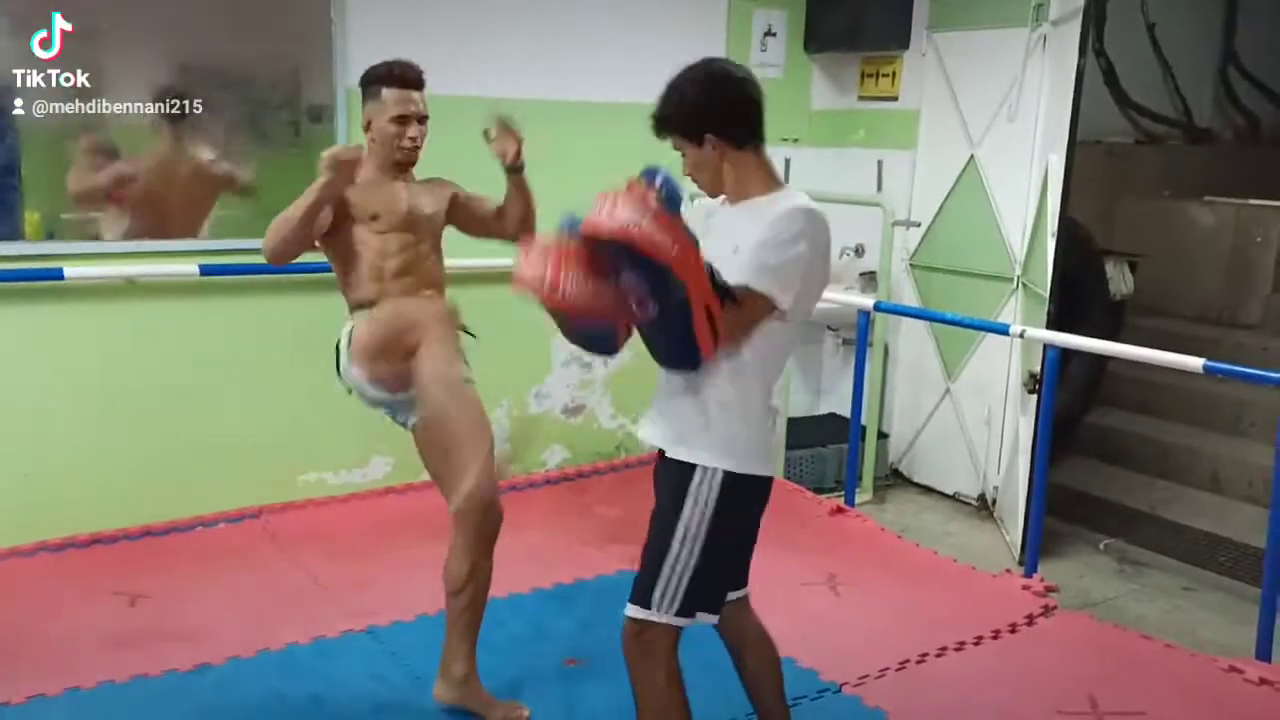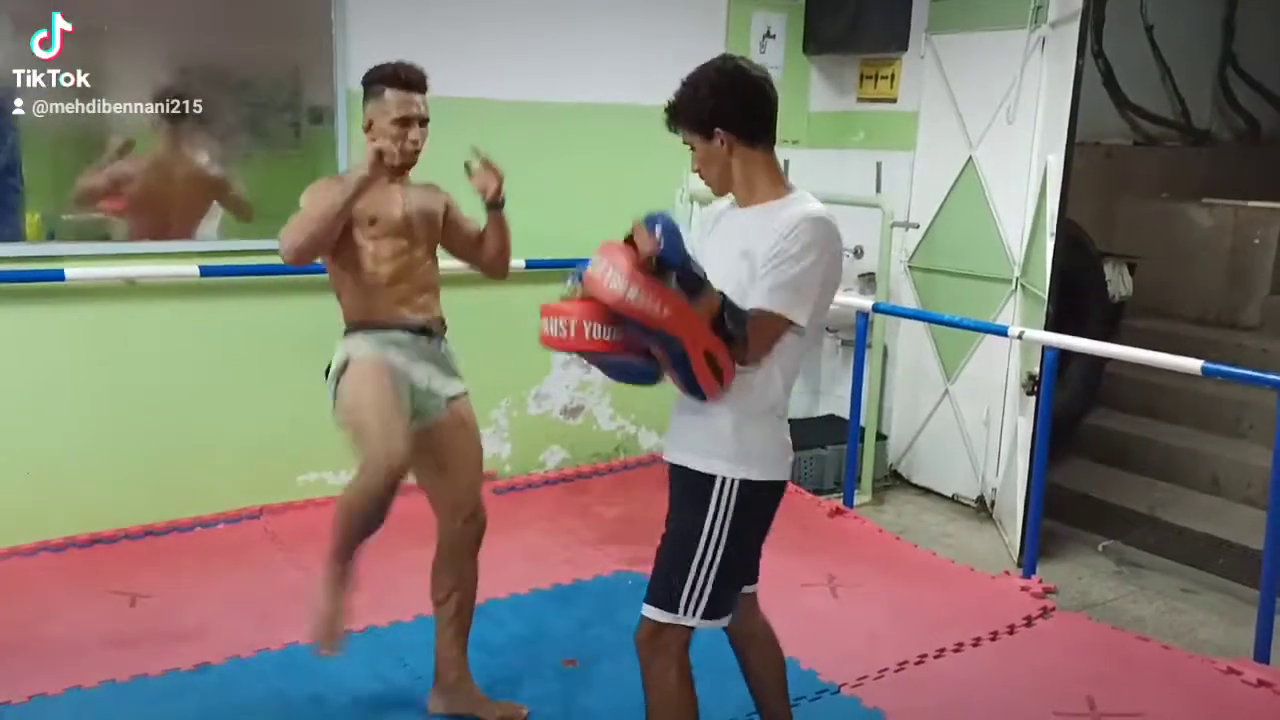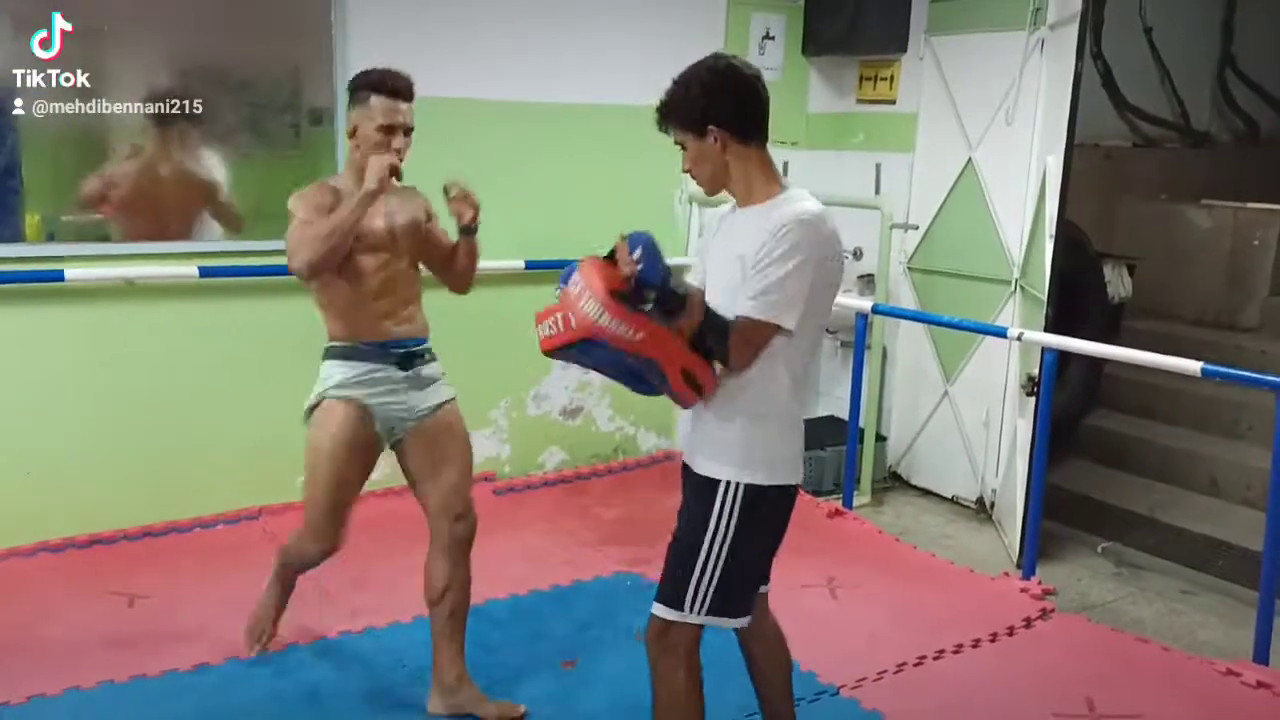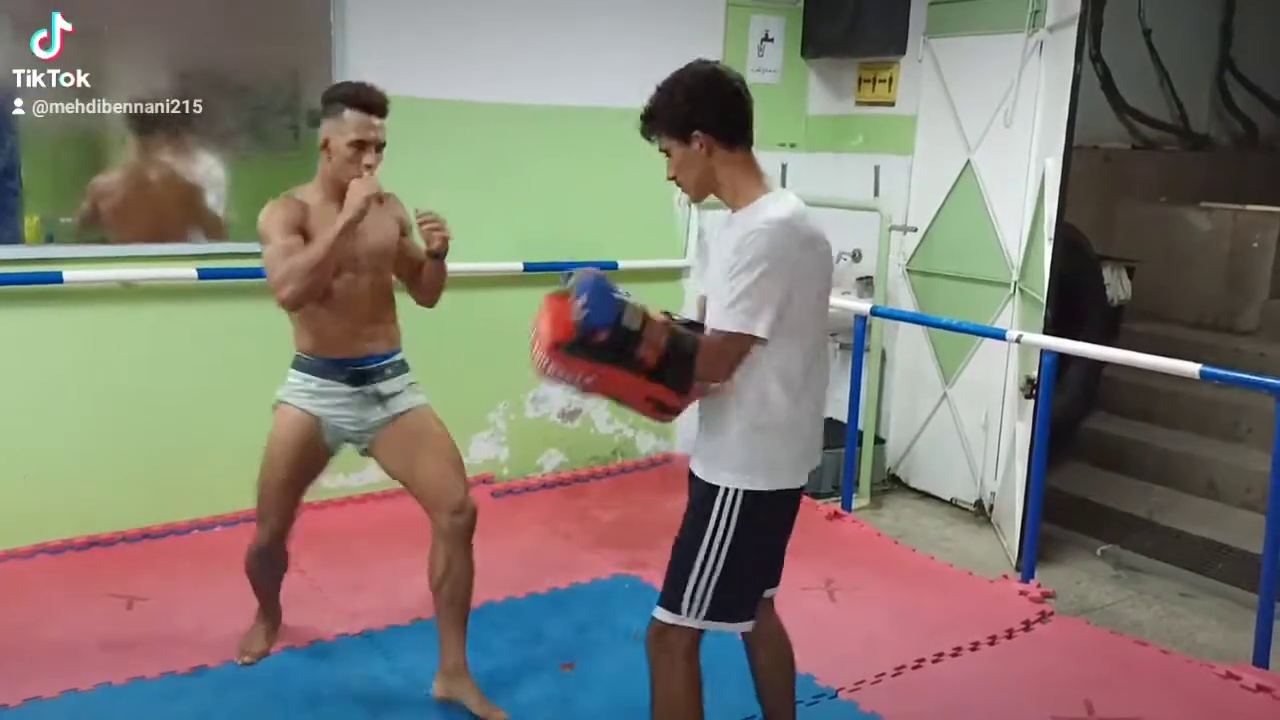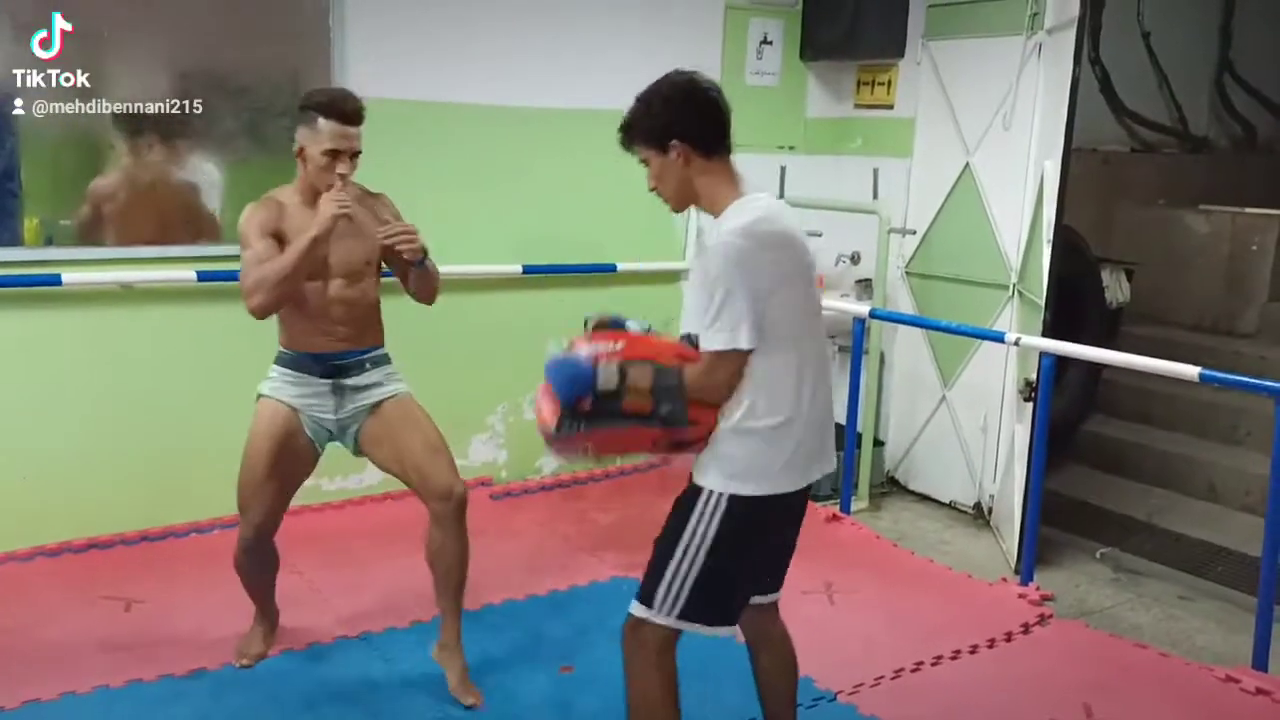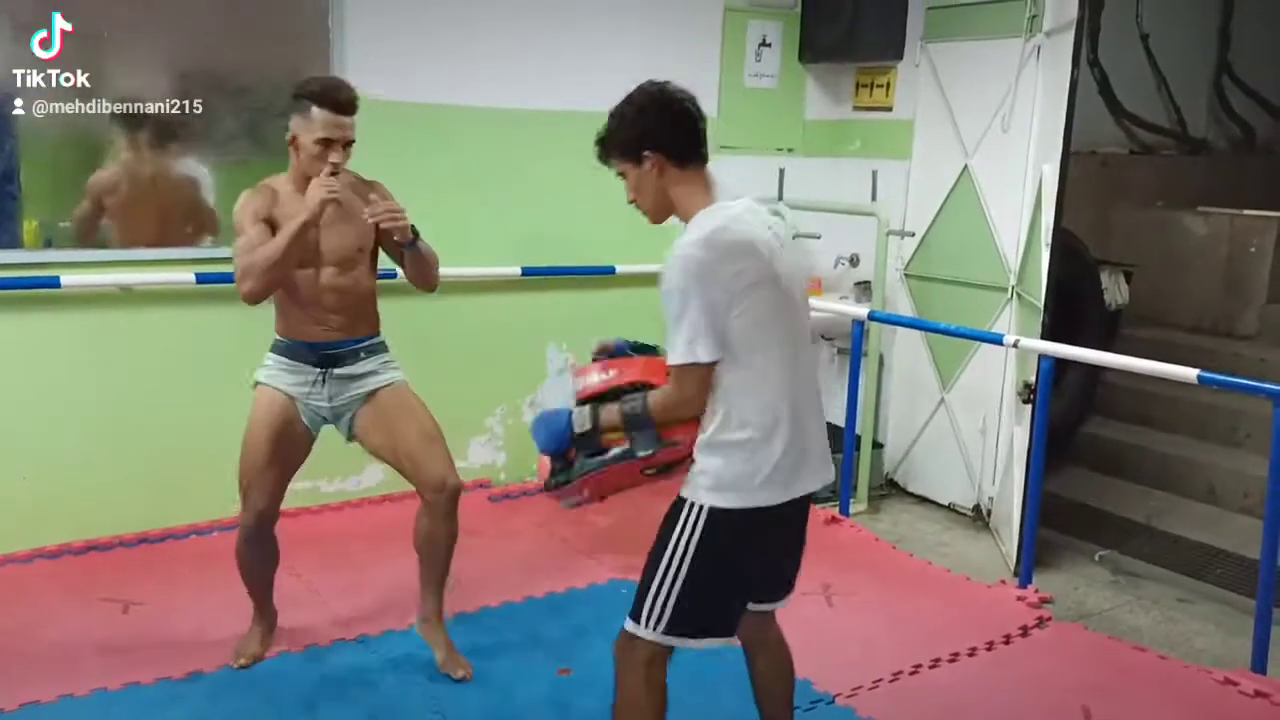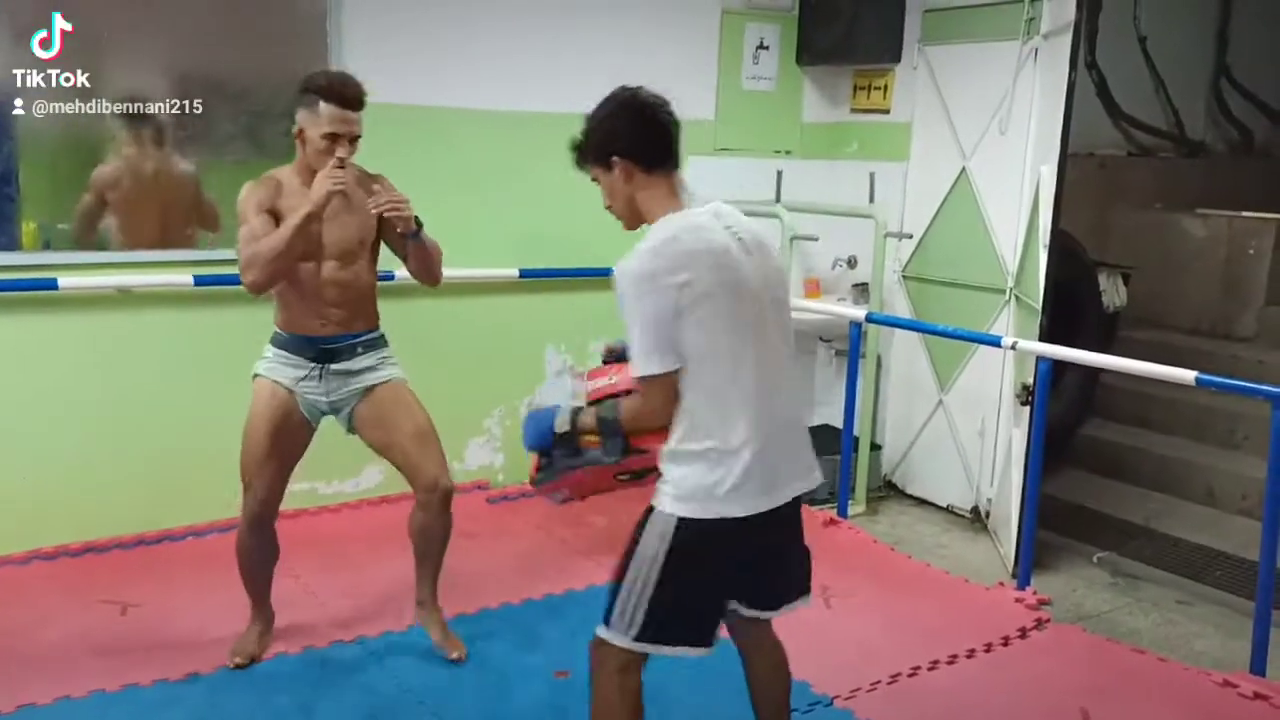
dt=0.1s
person 1, frame 1
left shoulder: (795, 221)
right shoulder: (711, 211)
left elbow: (728, 326)
left hip: (720, 455)
right hip: (690, 441)
left knee: (648, 633)
right knee: (728, 607)
person 1, frame 2
left shoulder: (806, 228)
right shoulder: (723, 216)
left elbow: (750, 344)
left wrist: (681, 275)
left hip: (732, 459)
right hip: (703, 448)
left knee: (661, 634)
right knee: (735, 606)
person 1, frame 3
left shoulder: (799, 227)
right shoulder: (735, 218)
left elbow: (736, 349)
right elbow: (698, 319)
left hip: (744, 464)
right hip: (720, 452)
left knee: (670, 632)
right knee: (748, 606)
person 1, frame 4
left shoulder: (765, 233)
right shoulder: (773, 218)
left elbow: (712, 362)
right elbow: (724, 335)
left wrist: (628, 322)
right wrist: (637, 321)
left hip: (744, 465)
right hip: (774, 459)
left knee: (671, 632)
right knee: (754, 608)
person 1, frame 5
left shoulder: (734, 239)
right shoulder: (763, 220)
left elbow: (713, 381)
left wrist: (608, 377)
left hip: (744, 471)
right hip: (787, 461)
left knee: (648, 633)
right knee: (756, 609)
person 1, frame 6
left shoulder: (696, 252)
right shoulder: (761, 224)
left elbow: (687, 400)
left wrist: (593, 417)
right wrist: (656, 354)
left hip: (735, 484)
right hip: (793, 471)
left knee: (640, 648)
right knee: (755, 617)
person 1, frame 7
left shoulder: (649, 265)
right shoulder: (745, 231)
left elbow: (656, 408)
left wrist: (574, 419)
left hip: (707, 495)
right hip: (780, 478)
left knee: (616, 653)
right knee: (752, 620)
person 2, frame 1
left shoulder: (439, 193)
right shoulder: (341, 188)
left elbow: (514, 228)
right elbow: (278, 248)
left wrist: (513, 171)
right wrist: (325, 184)
left hip: (427, 362)
right hip: (375, 350)
left knee: (483, 515)
right knee: (429, 319)
right ankle: (477, 467)
person 2, frame 2
left shoulder: (433, 197)
right shoulder: (329, 192)
left elbow: (494, 267)
right elbow: (295, 250)
left wrist: (494, 207)
right wrist: (362, 181)
left hip: (439, 364)
right hip: (372, 355)
left knee: (466, 522)
right knee: (386, 468)
right ankle: (338, 578)
person 2, frame 3
left shoulder: (413, 203)
right shoulder: (314, 199)
left elbow: (459, 280)
right elbow: (307, 264)
left wrist: (467, 229)
right wrist: (363, 193)
left hip: (423, 374)
right hip: (352, 375)
left knee: (456, 524)
right knee: (320, 540)
right ankle: (279, 586)
person 2, frame 4
left shoulder: (389, 209)
right shoulder: (285, 212)
left elbow: (428, 296)
right elbow: (288, 291)
left wrist: (436, 255)
right wrist: (343, 220)
left hip: (390, 386)
right hip: (315, 387)
left knee: (458, 513)
right knee: (268, 535)
right ankle: (267, 617)
person 2, frame 5
left shoulder: (376, 208)
right shoulder: (264, 214)
left elbow: (426, 296)
right elbow: (257, 300)
left wrist: (415, 260)
right wrist: (316, 230)
left hip: (372, 380)
right hip: (297, 382)
left knee: (449, 496)
right knee: (253, 529)
left ankle: (450, 646)
right ankle: (265, 619)
person 2, frame 6
left shoulder: (370, 195)
right shoulder: (259, 202)
left elbow: (427, 282)
right elbow: (249, 286)
left wrist: (407, 239)
right wrist: (306, 215)
left hip: (368, 368)
right hip: (291, 369)
left knee: (442, 485)
right knee: (255, 516)
left ankle: (432, 618)
right ankle: (264, 618)
person 2, frame 7
left shoulder: (374, 189)
right shoulder: (262, 193)
left elbow: (431, 276)
right elbow: (253, 276)
left wrist: (409, 230)
right wrist: (310, 207)
left hip: (366, 361)
right hip: (290, 363)
left knee: (436, 485)
right knee: (257, 510)
left ankle: (428, 603)
right ankle: (260, 617)
